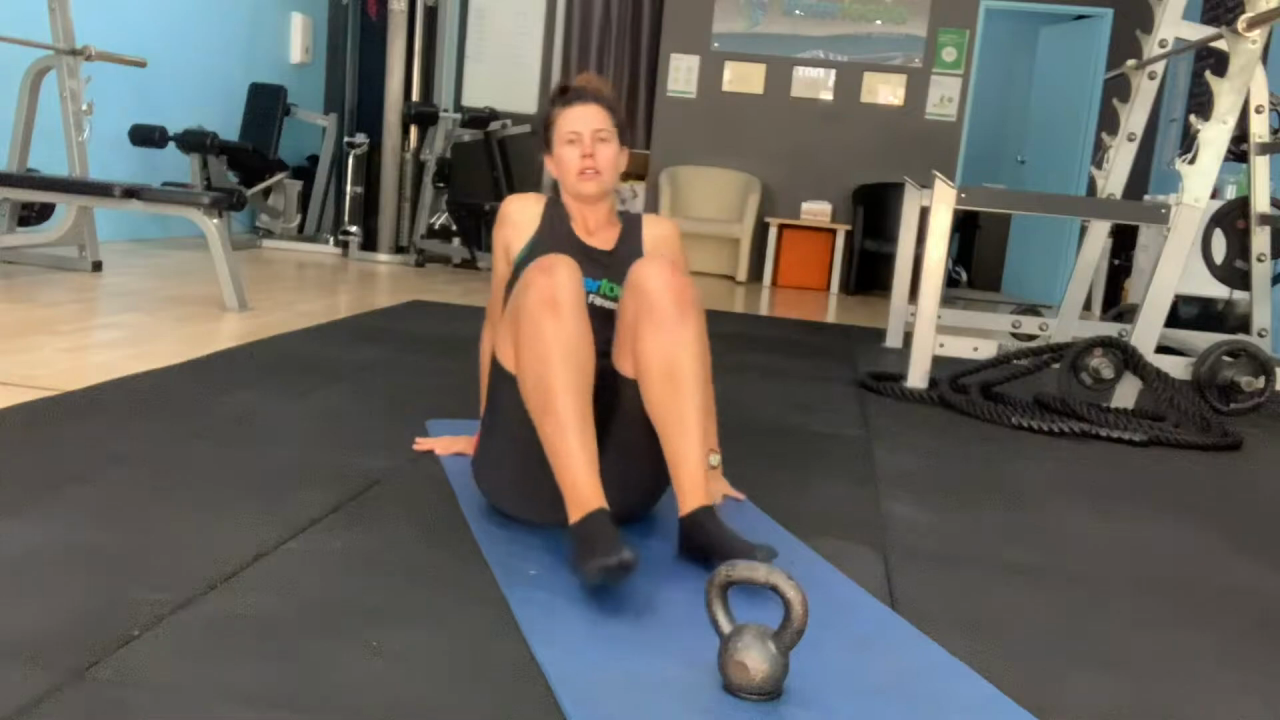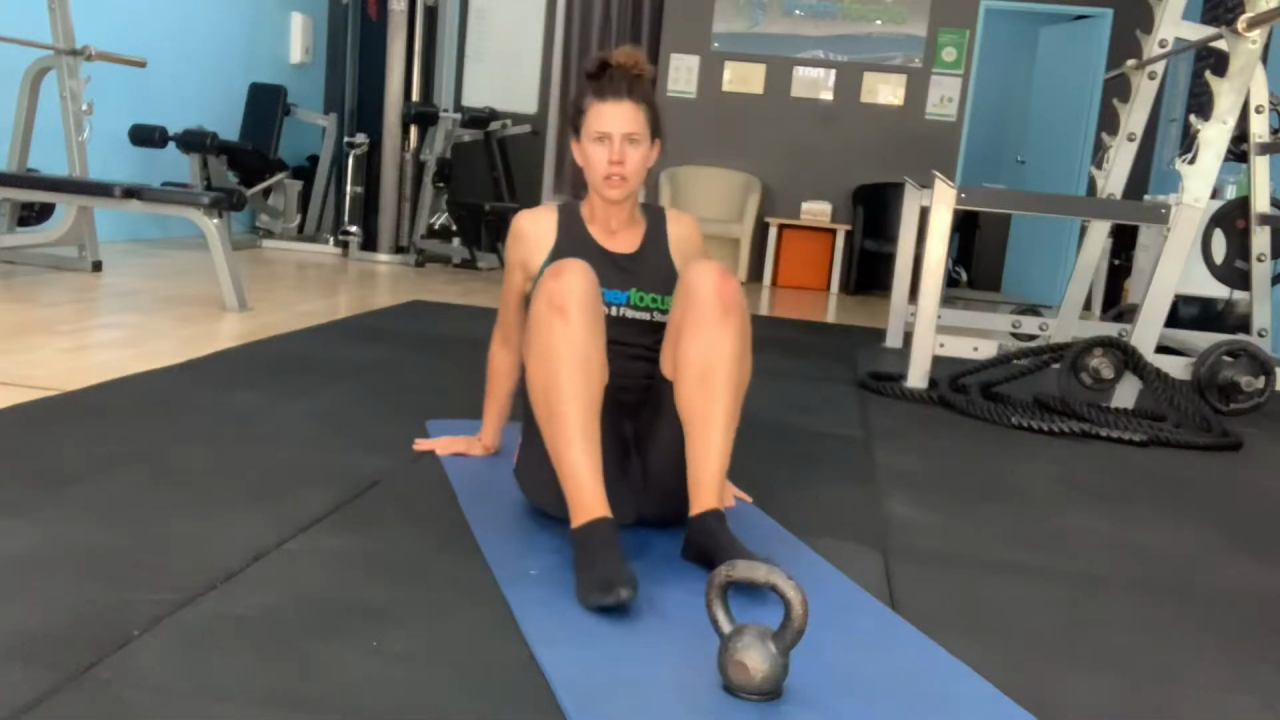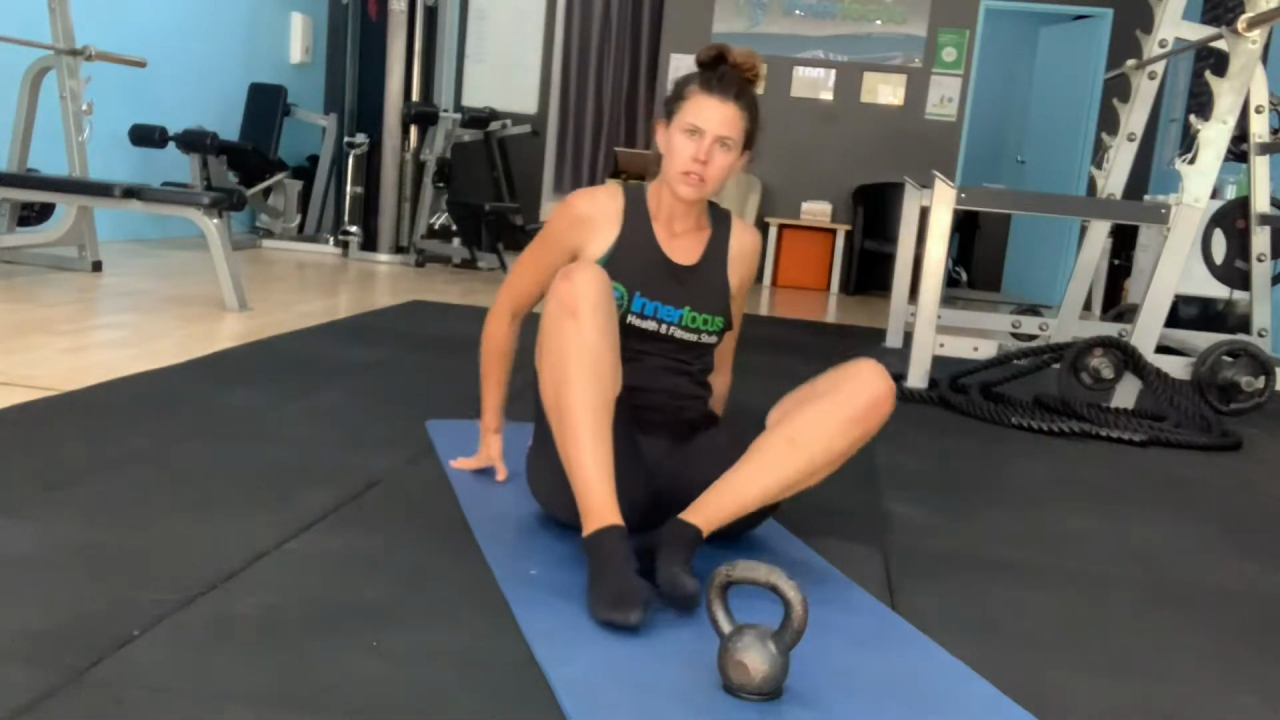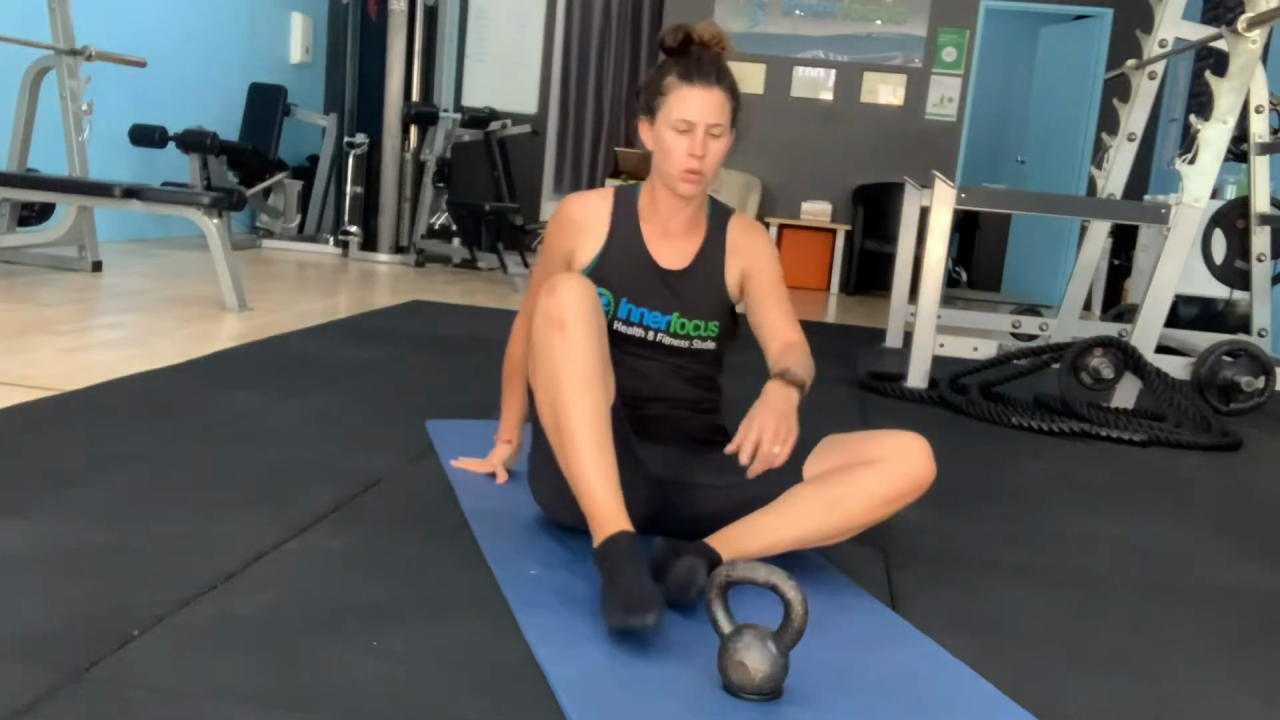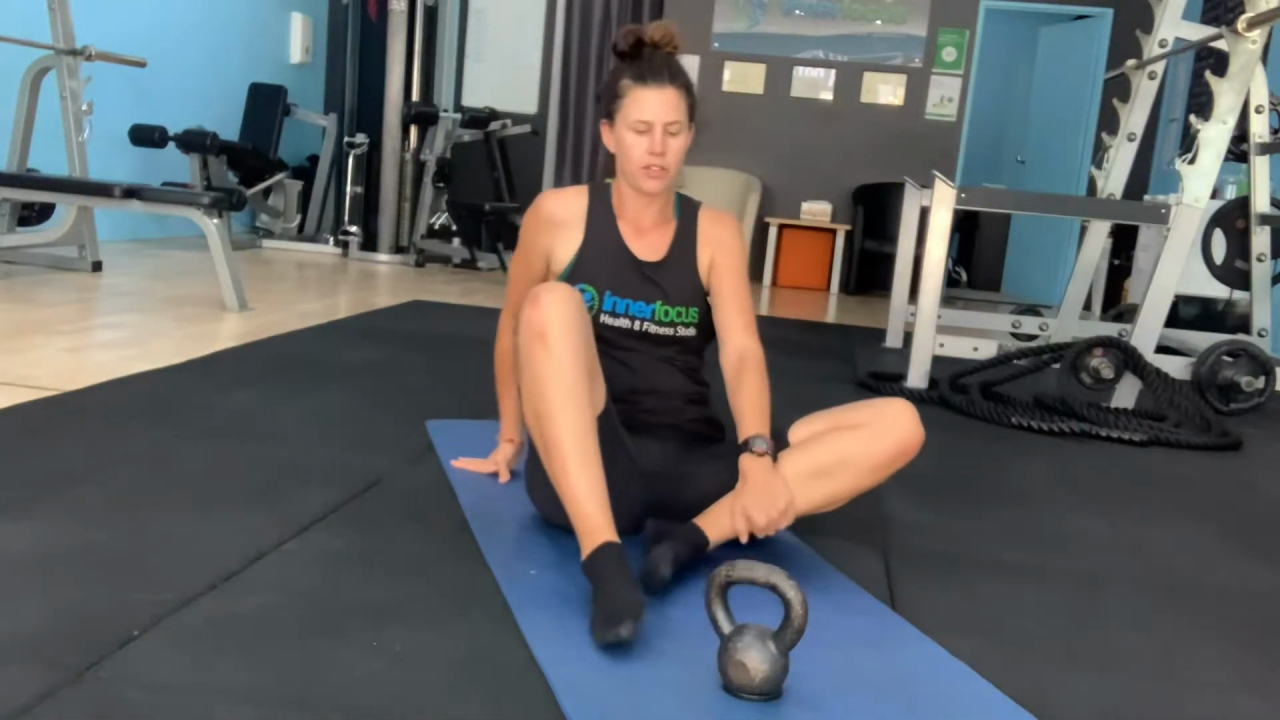
dt=0.7s
person 1, frame 1
left shoulder: (656, 236)
right shoulder: (521, 215)
left elbow: (683, 350)
left wrist: (706, 462)
right wrist: (483, 434)
left hip: (624, 474)
right hip: (528, 469)
left knee: (659, 278)
right knee: (551, 276)
left ankle: (698, 517)
right ankle: (588, 521)
person 1, frame 2
left shoulder: (680, 234)
right shoulder: (536, 230)
right elbow: (508, 342)
left wrist: (708, 465)
right wrist: (488, 437)
left hip: (664, 466)
right hip: (570, 465)
left knee: (713, 280)
right knee: (568, 280)
left ankle: (706, 521)
right ankle: (592, 529)
person 1, frame 3
left shoulder: (741, 245)
right shoulder: (593, 213)
right elbow: (505, 314)
right wrist: (491, 432)
left hip: (685, 464)
right hip: (584, 466)
left knee: (869, 386)
right knee: (583, 281)
left ankle: (683, 532)
right ankle: (604, 540)
person 1, frame 4
left shoulder: (745, 241)
right shoulder: (585, 216)
left elbow: (789, 348)
right elbow: (530, 328)
left wrist: (783, 389)
right wrist: (507, 439)
left hip: (697, 474)
right hip: (588, 472)
left knee: (910, 460)
right knee: (567, 294)
left ankle: (706, 553)
right ankle: (616, 547)
person 1, frame 5
left shoulder: (716, 232)
right shoulder: (560, 214)
left elbow: (742, 352)
right elbow: (512, 329)
left wrist: (757, 460)
right wrist: (510, 439)
left hip: (689, 467)
right hip: (585, 470)
left knee: (897, 425)
right knee: (552, 303)
left ankle: (696, 533)
right ankle: (604, 559)
